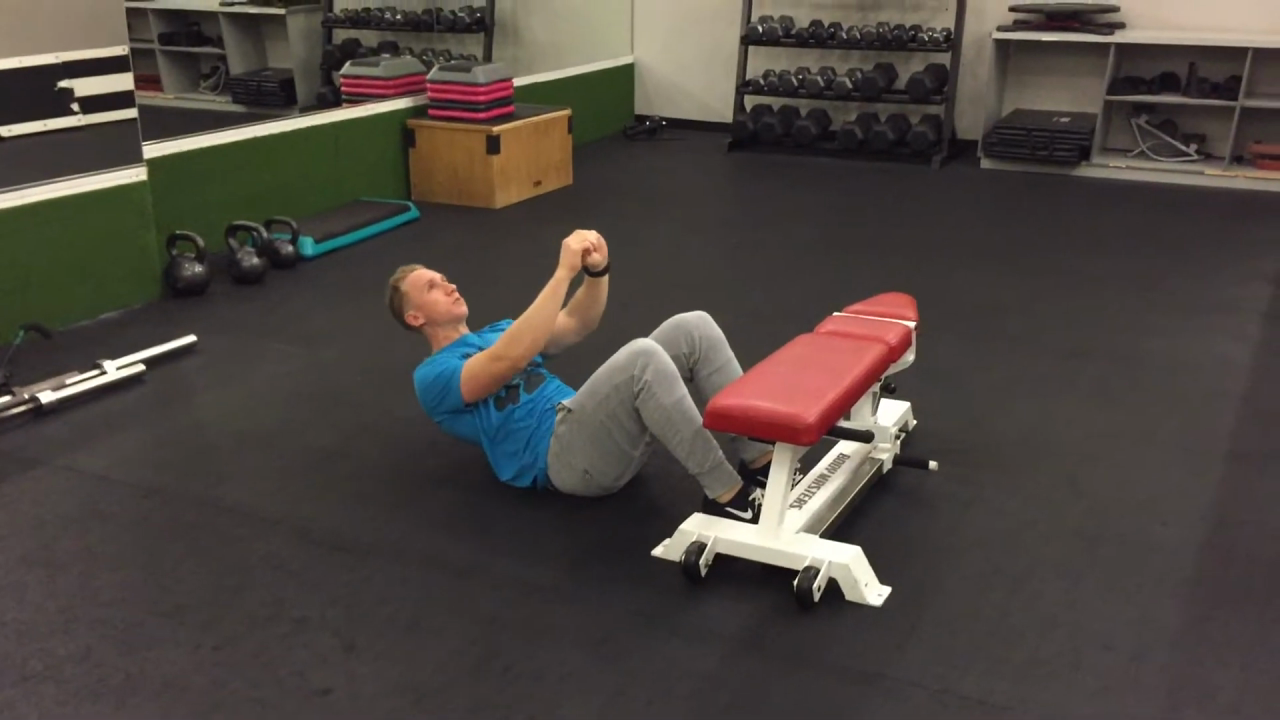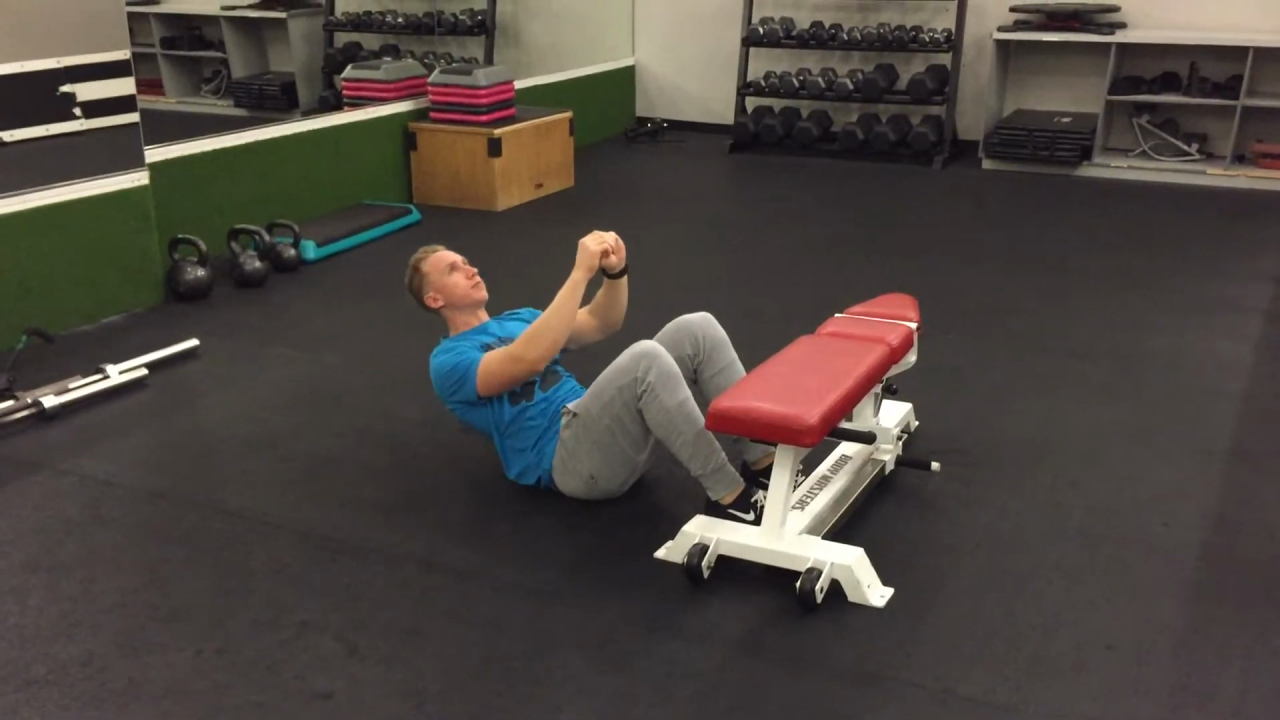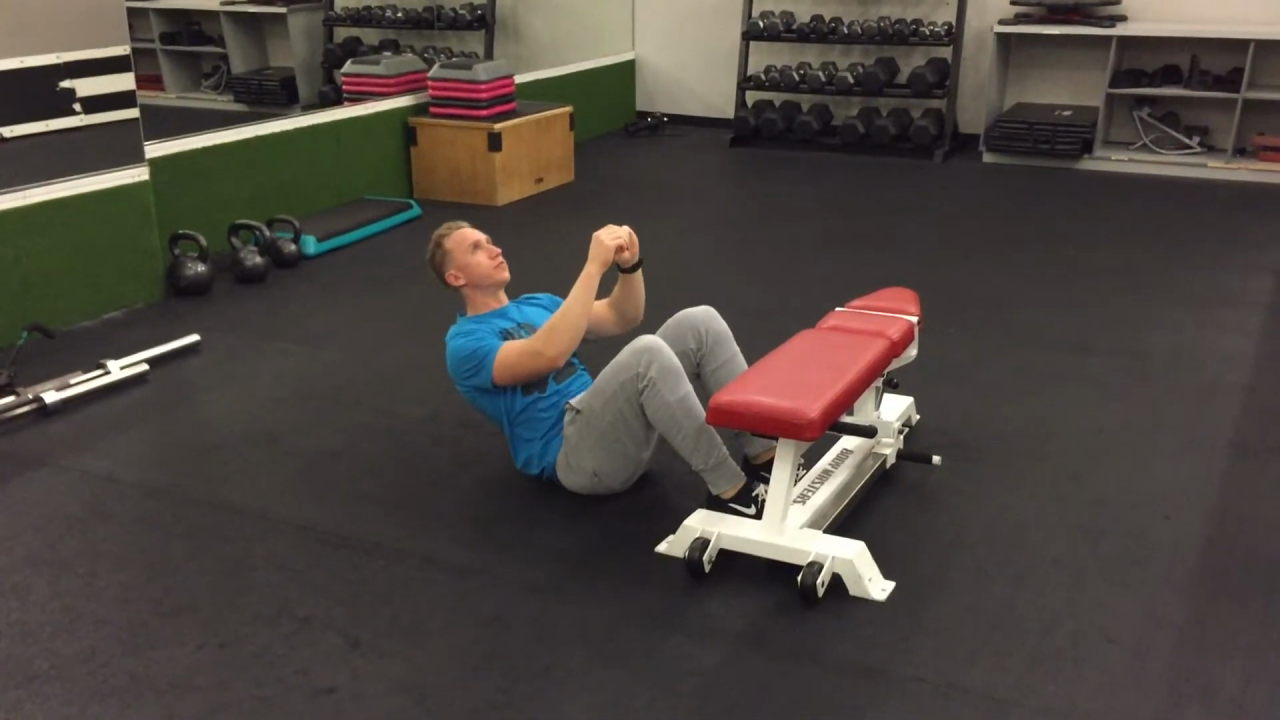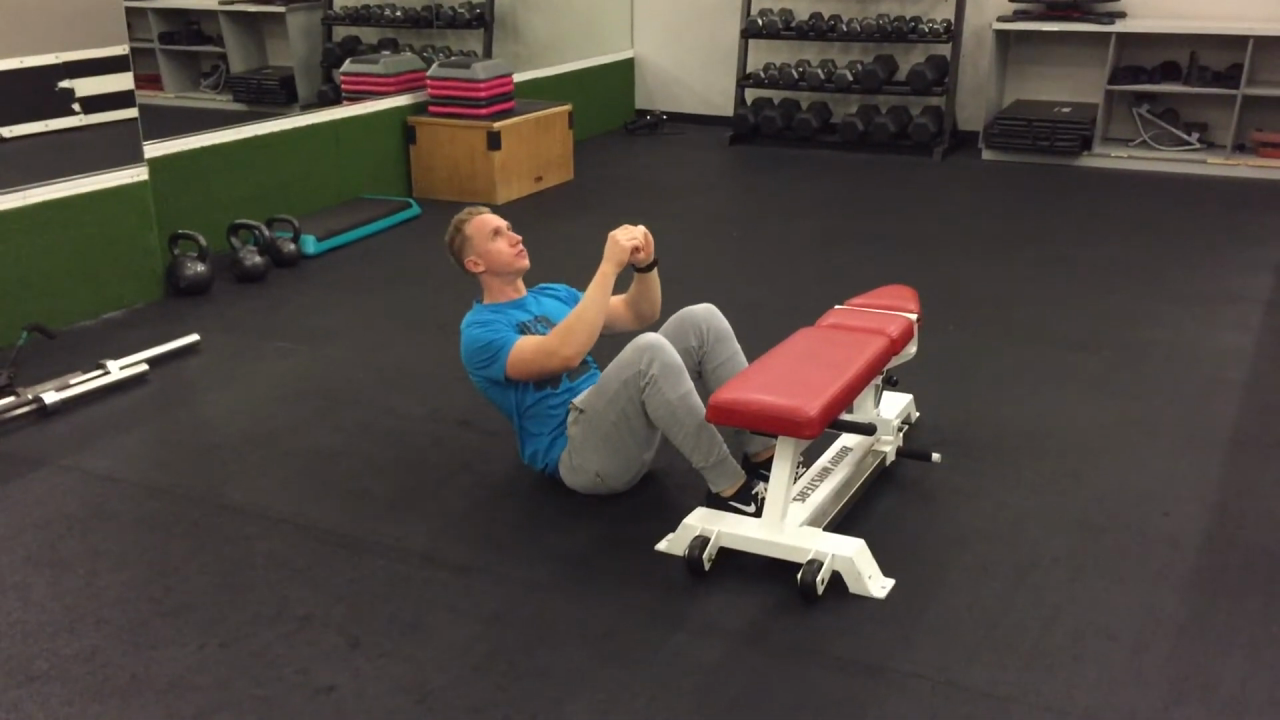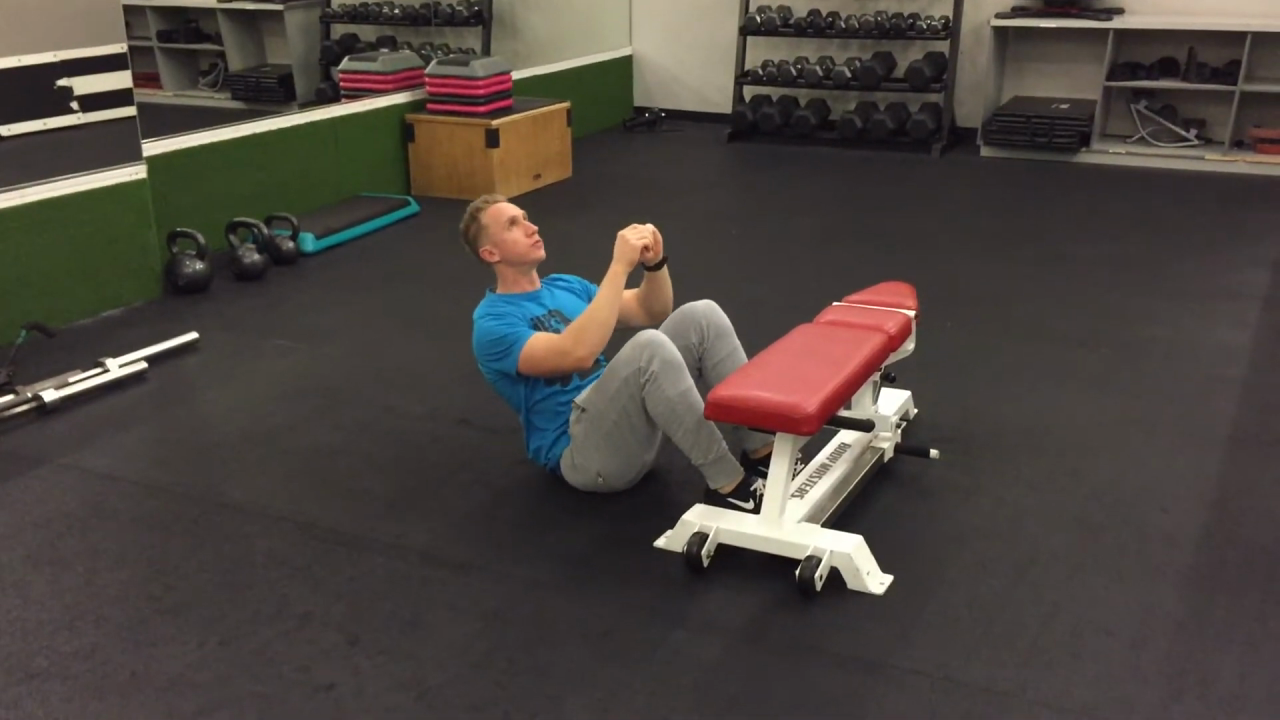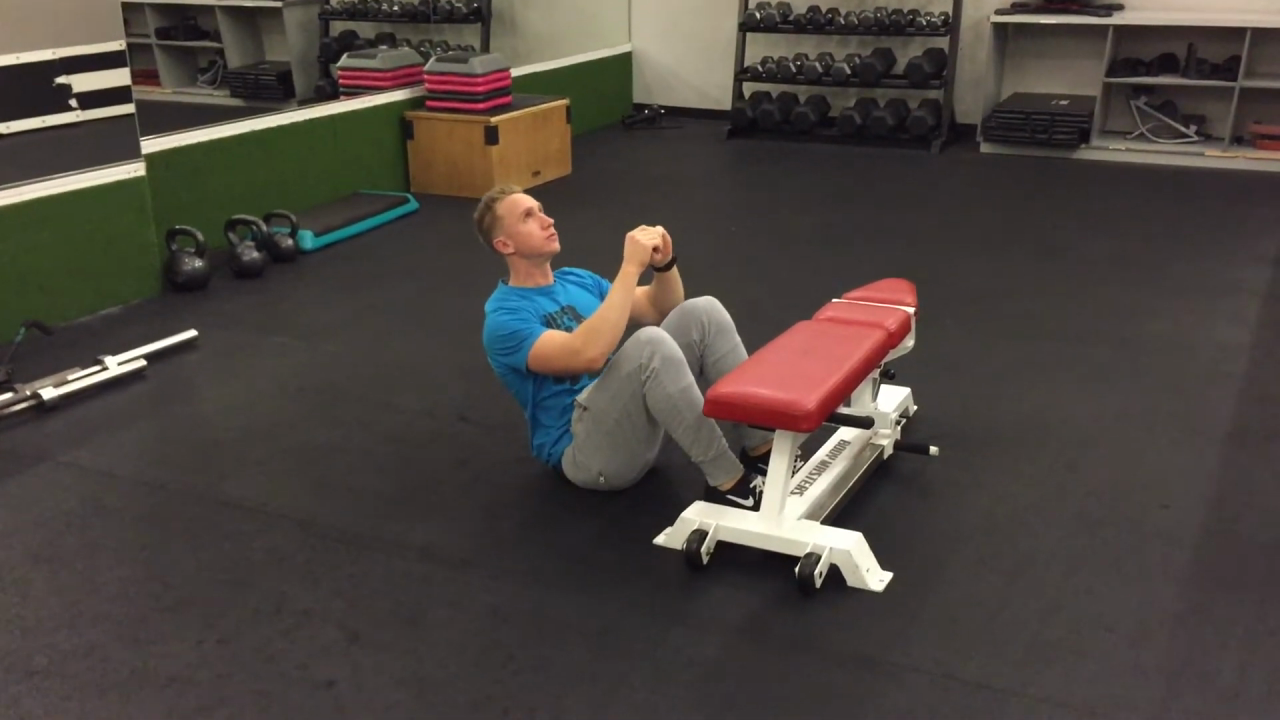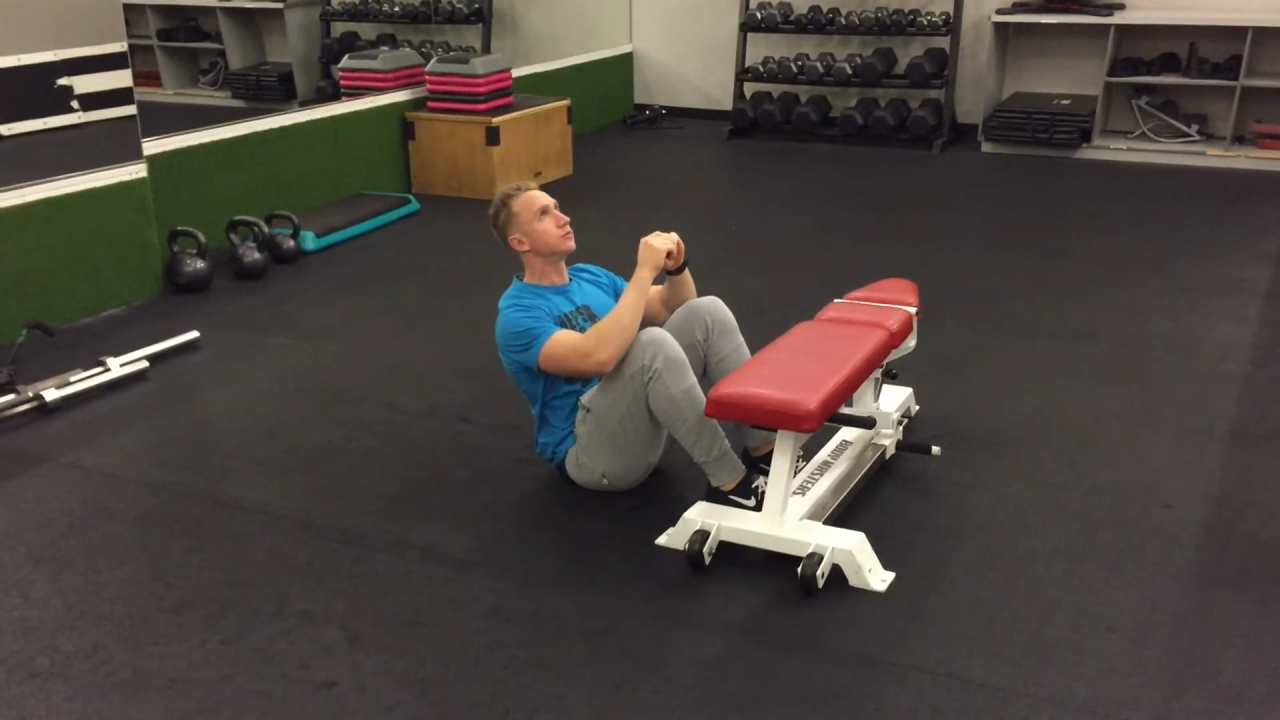
dt=0.4s
person 1, frame 1
left shoulder: (494, 333)
right shoulder: (434, 377)
left elbow: (578, 325)
right elbow: (512, 358)
left wrist: (596, 270)
right wrist: (564, 272)
left hip: (594, 429)
right hip: (563, 456)
left knee: (693, 328)
right knee: (643, 357)
left ankle: (759, 461)
right ankle: (727, 495)
person 1, frame 2
left shoulder: (516, 320)
right shoulder: (449, 362)
left elbow: (602, 323)
right elbow: (530, 359)
left wrist: (614, 270)
right wrist: (580, 272)
left hip: (600, 428)
right hip: (568, 458)
left knee: (697, 329)
right knee: (646, 357)
left ankle: (762, 464)
right ankle: (729, 497)
person 1, frame 3
left shoulder: (534, 305)
right shoulder: (466, 343)
left elbow: (623, 317)
right elbow: (548, 354)
left wrist: (629, 264)
right wrist: (594, 267)
left hip: (610, 422)
right hip: (573, 454)
left knee: (699, 322)
right knee: (647, 352)
left ankle: (763, 458)
right ankle: (731, 491)
person 1, frame 4
left shoulder: (552, 295)
right shoulder: (481, 332)
left elbow: (641, 316)
right elbow: (563, 354)
left wrist: (644, 264)
right wrist: (609, 267)
left hip: (616, 415)
right hip: (577, 451)
left knee: (700, 320)
right knee: (649, 350)
left ankle: (762, 457)
right ankle: (730, 489)
person 1, frame 5
left shoulder: (565, 286)
right shoulder: (493, 324)
left elbow: (654, 312)
right elbow: (577, 354)
left wrist: (654, 262)
right wrist: (620, 266)
left hip: (624, 416)
right hip: (582, 451)
left knee: (701, 316)
right knee: (649, 347)
left ankle: (761, 454)
right ankle: (728, 486)
person 1, frame 6
left shoulder: (576, 280)
right shoulder: (505, 317)
left elbow: (662, 310)
right elbow: (588, 354)
left wrist: (664, 263)
right wrist: (631, 267)
left hip: (629, 413)
right hip: (584, 448)
left knee: (702, 312)
right knee: (650, 343)
left ankle: (760, 449)
right ankle: (728, 482)
person 1, frame 7
left shoulder: (591, 277)
right shoulder: (518, 314)
left elbow: (674, 310)
right elbow: (598, 357)
left wrist: (675, 266)
right wrist: (644, 272)
left hip: (638, 418)
right hip: (589, 450)
left knee: (707, 312)
right knee: (652, 343)
left ankle: (762, 450)
right ankle: (730, 483)
